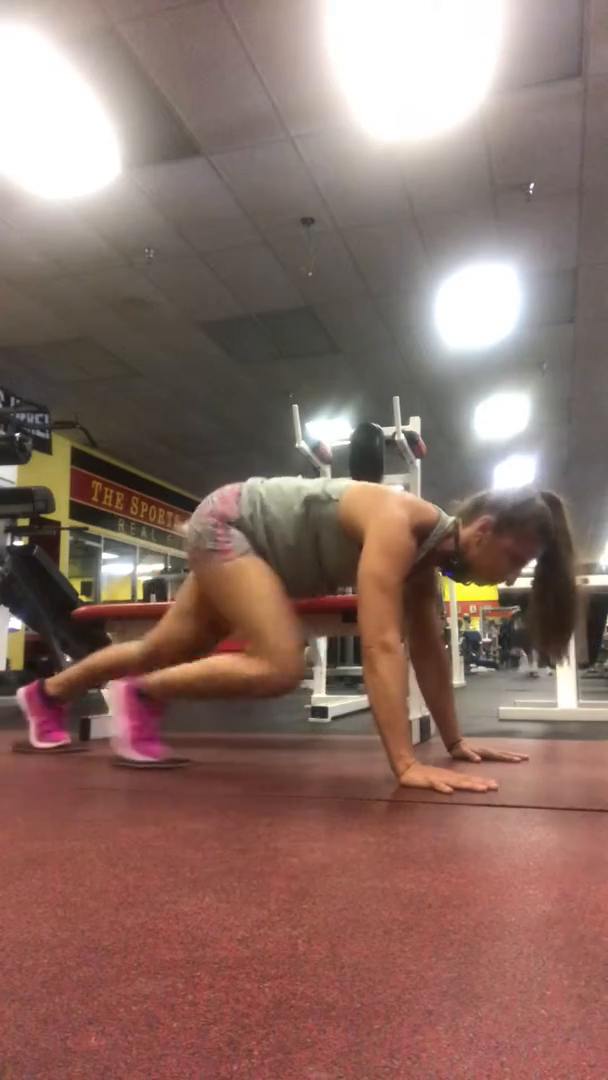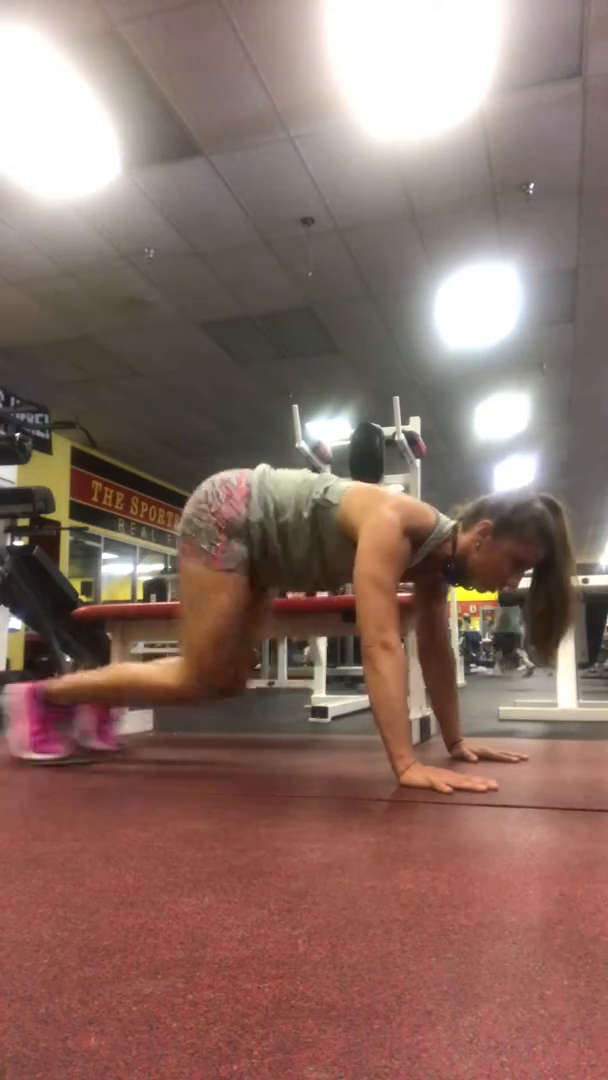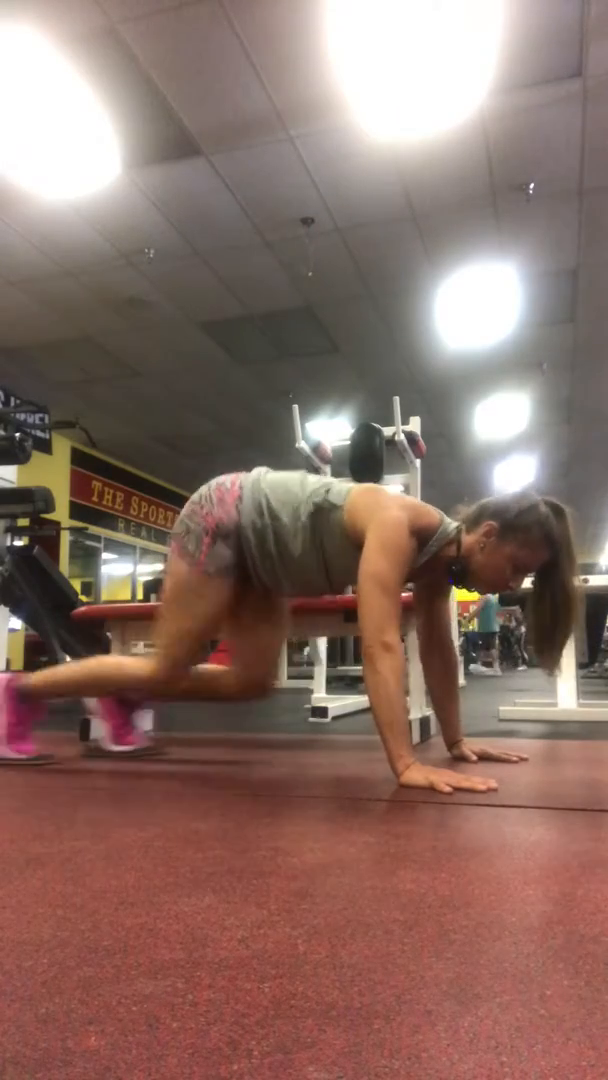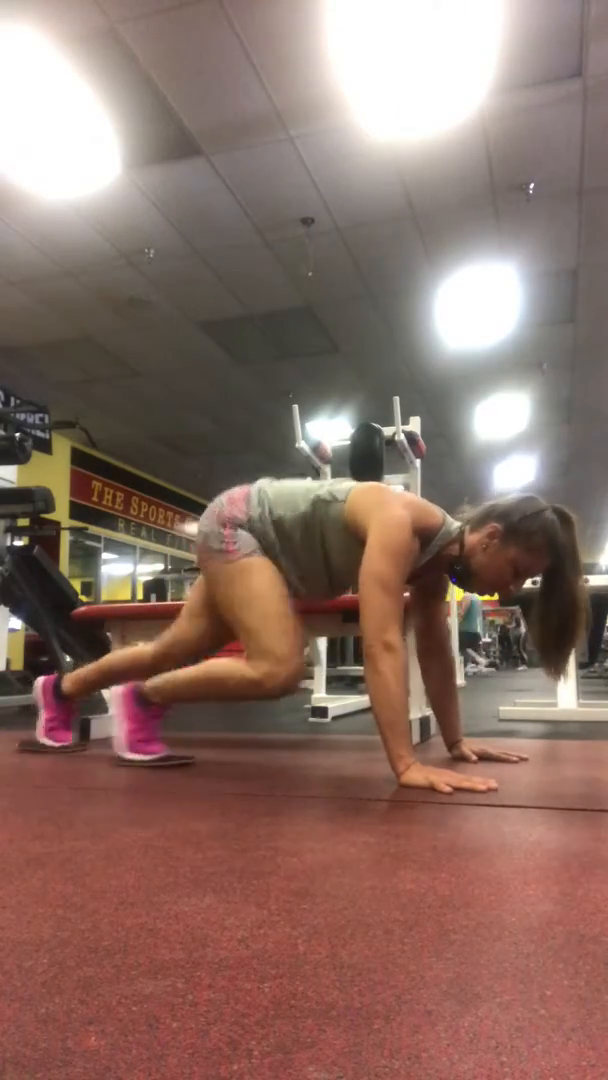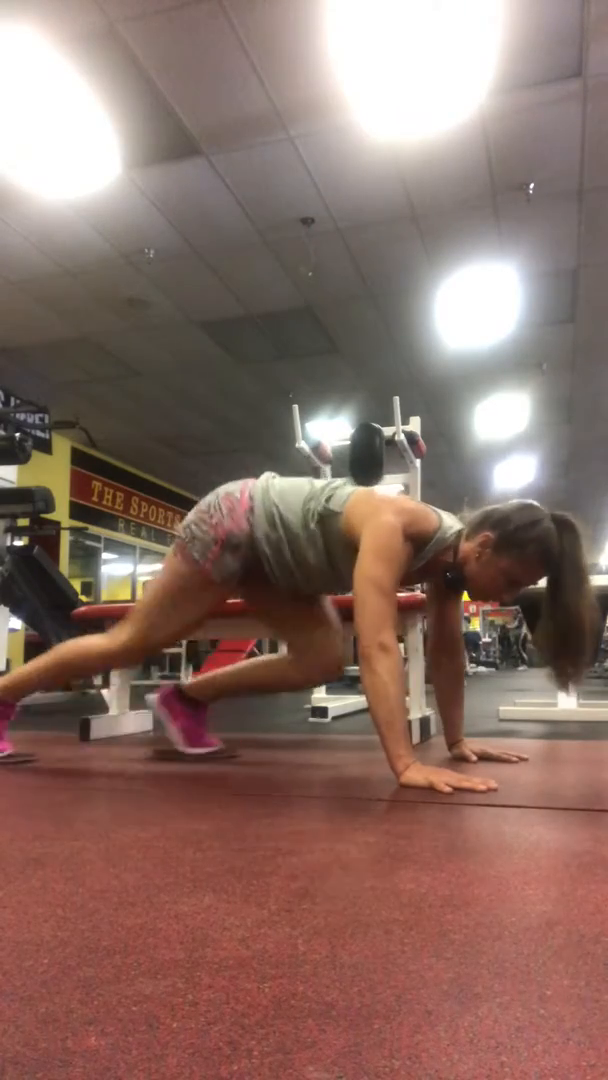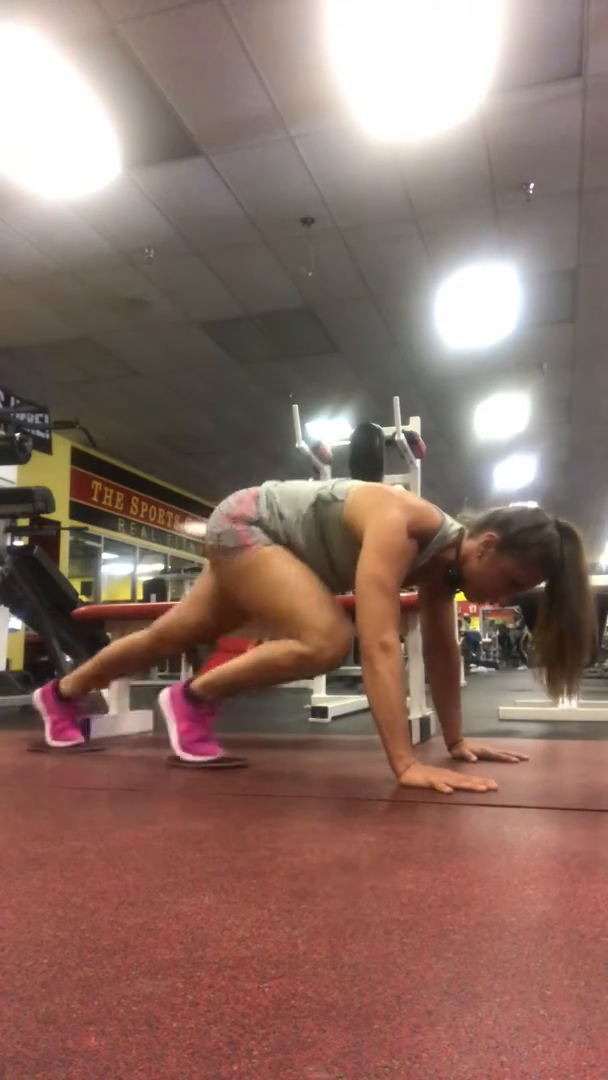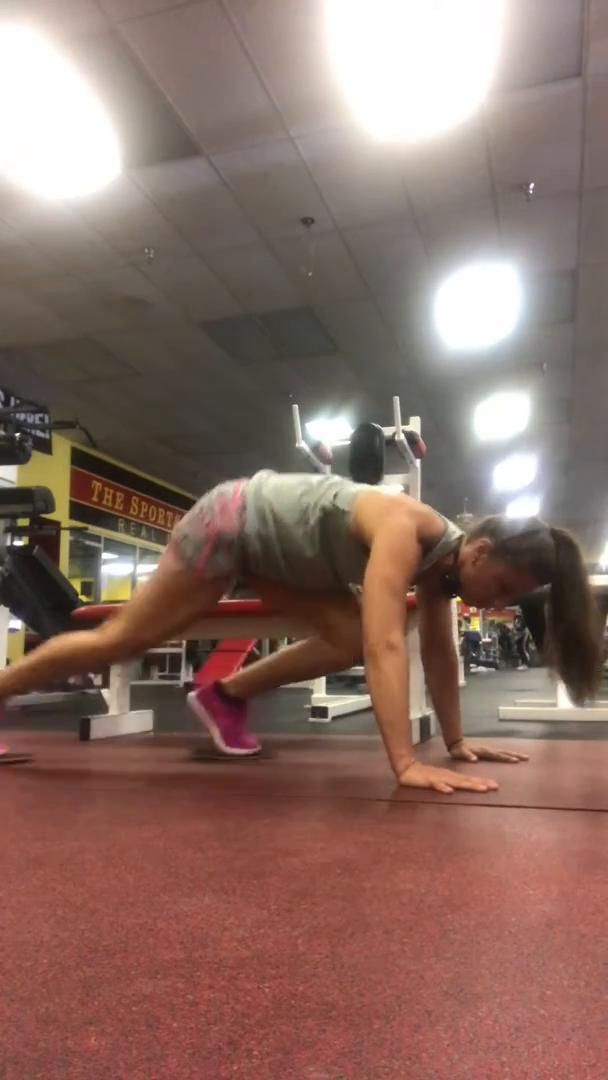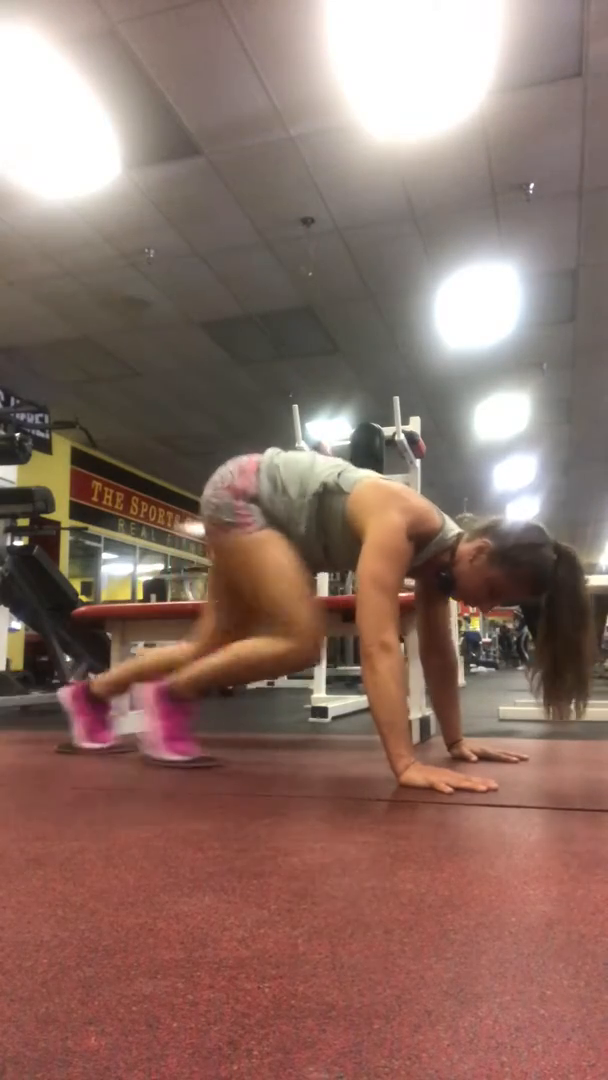
dt=0.4s
person 1, frame 1
left shoulder: (429, 551)
right shoulder: (399, 526)
left elbow: (427, 648)
right elbow: (381, 645)
left wrist: (453, 742)
right wrist: (406, 765)
left hip: (249, 542)
right hip: (226, 523)
left knee: (156, 652)
right knee: (281, 668)
left ankle: (45, 697)
right ankle: (142, 696)
person 1, frame 2
left shoulder: (435, 552)
right shoulder: (393, 527)
left elbow: (435, 648)
right elbow: (381, 647)
left wrist: (455, 742)
right wrist: (406, 765)
left hip: (251, 537)
right hip: (226, 514)
left knee: (226, 677)
right knee: (198, 679)
left ankle: (80, 697)
person 1, frame 3
left shoulder: (438, 556)
right shoulder: (399, 527)
left elbow: (437, 651)
right elbow: (381, 646)
left wrist: (456, 742)
right wrist: (407, 765)
left hip: (254, 545)
right hip: (224, 519)
left knee: (249, 682)
right knee: (162, 671)
left ankle: (123, 698)
person 1, frame 4
left shoulder: (438, 555)
right shoulder: (401, 525)
left elbow: (435, 651)
right elbow: (383, 646)
left wrist: (456, 742)
right wrist: (407, 764)
left hip: (268, 544)
right hip: (237, 523)
left knee: (171, 651)
right knee: (276, 670)
left ankle: (60, 691)
right ankle: (144, 700)
person 1, frame 5
left shoulder: (447, 553)
right shoulder: (394, 529)
left elbow: (446, 651)
right elbow: (378, 647)
left wrist: (457, 742)
right wrist: (405, 764)
left hip: (269, 548)
right hip: (233, 524)
left knee: (323, 660)
right knee: (129, 644)
left ankle: (186, 700)
person 1, frame 6
left shoulder: (445, 558)
right shoulder: (399, 526)
left elbow: (441, 652)
right elbow: (380, 647)
left wrist: (457, 741)
right wrist: (406, 764)
left hip: (265, 537)
right hip: (243, 522)
left knee: (166, 638)
right knee: (326, 642)
left ankle: (62, 694)
right ankle: (191, 697)
person 1, frame 7
left shoulder: (442, 559)
right shoulder: (406, 531)
left elbow: (438, 653)
right elbow: (386, 647)
left wrist: (456, 743)
right wrist: (406, 765)
left hip: (266, 540)
right hip: (227, 524)
left knee: (344, 642)
right knee: (116, 641)
left ankle: (223, 696)
person 1, frame 8
left shoulder: (444, 551)
right shoulder: (396, 527)
left elbow: (438, 649)
right elbow: (380, 646)
left wrist: (456, 741)
right wrist: (406, 764)
left hip: (273, 516)
right hip: (240, 492)
left knee: (211, 647)
right knee: (302, 640)
left ankle: (93, 695)
right ankle: (171, 695)
